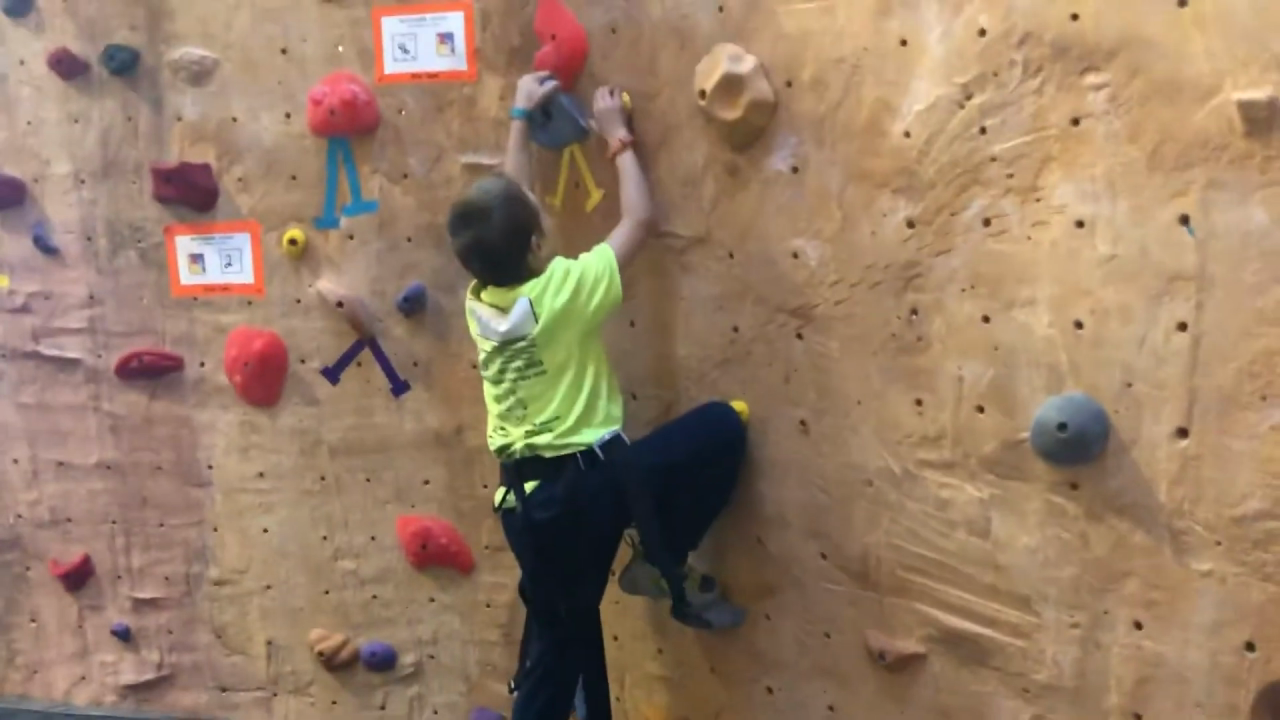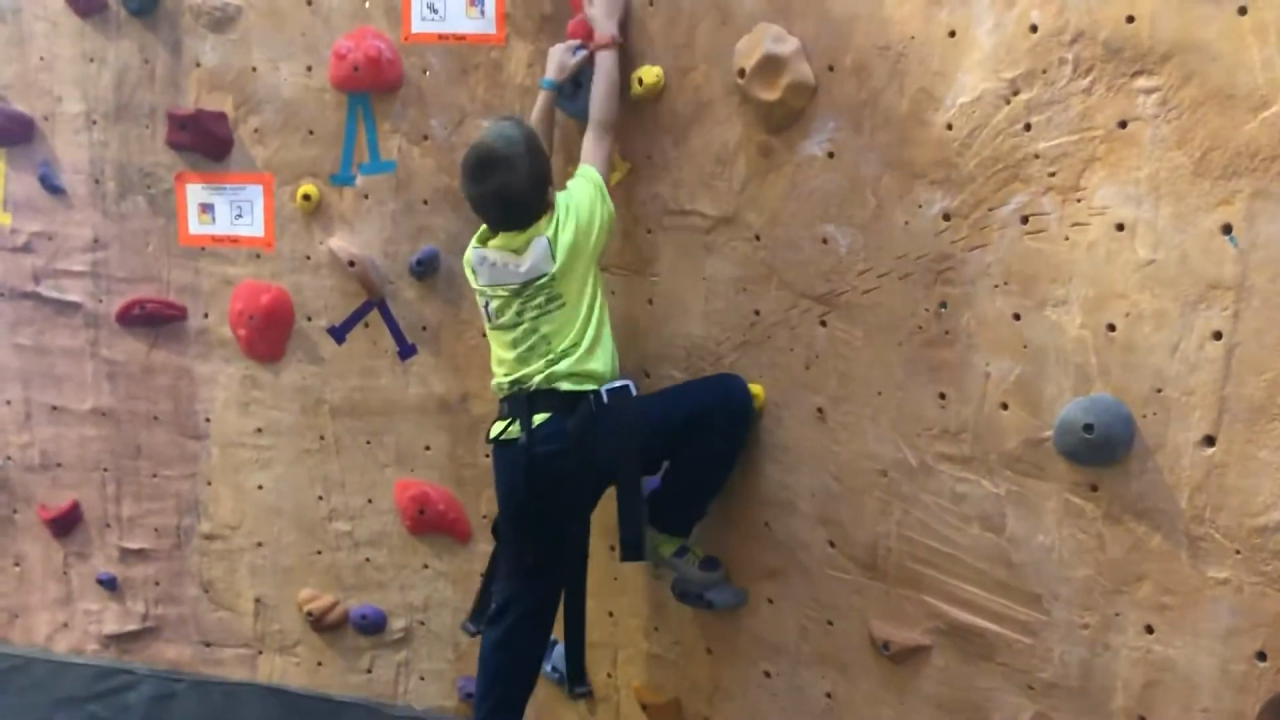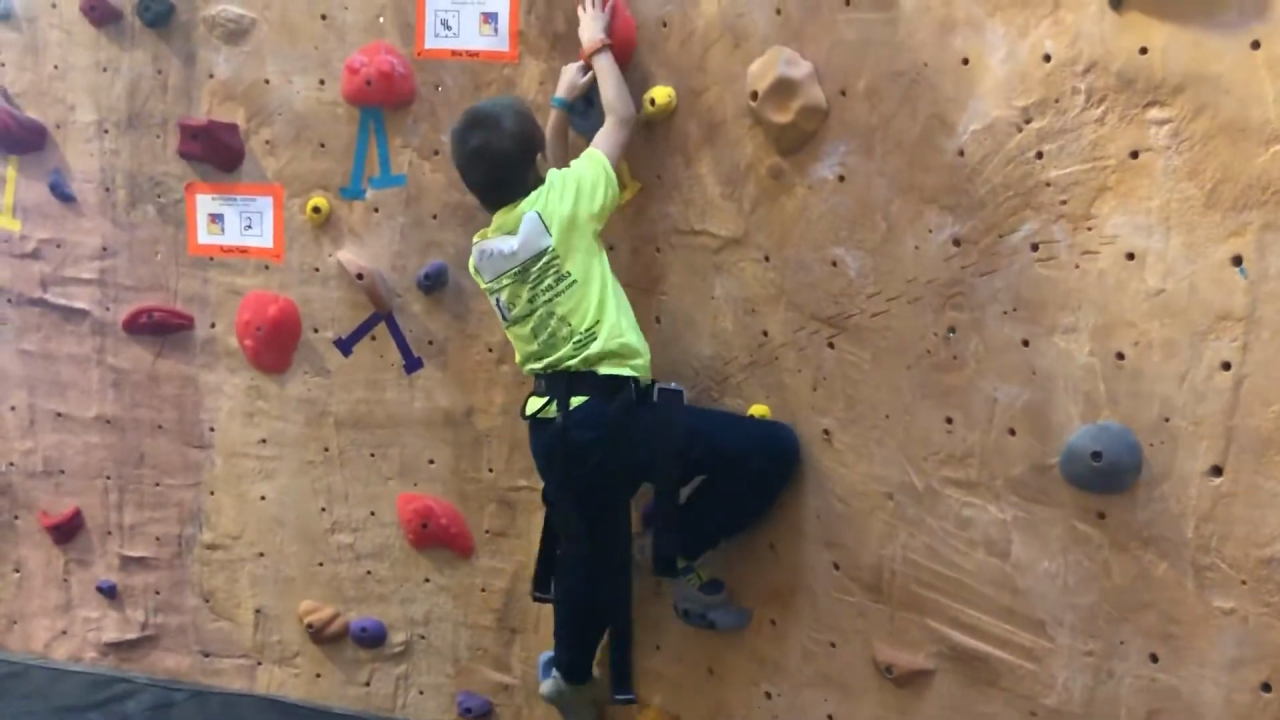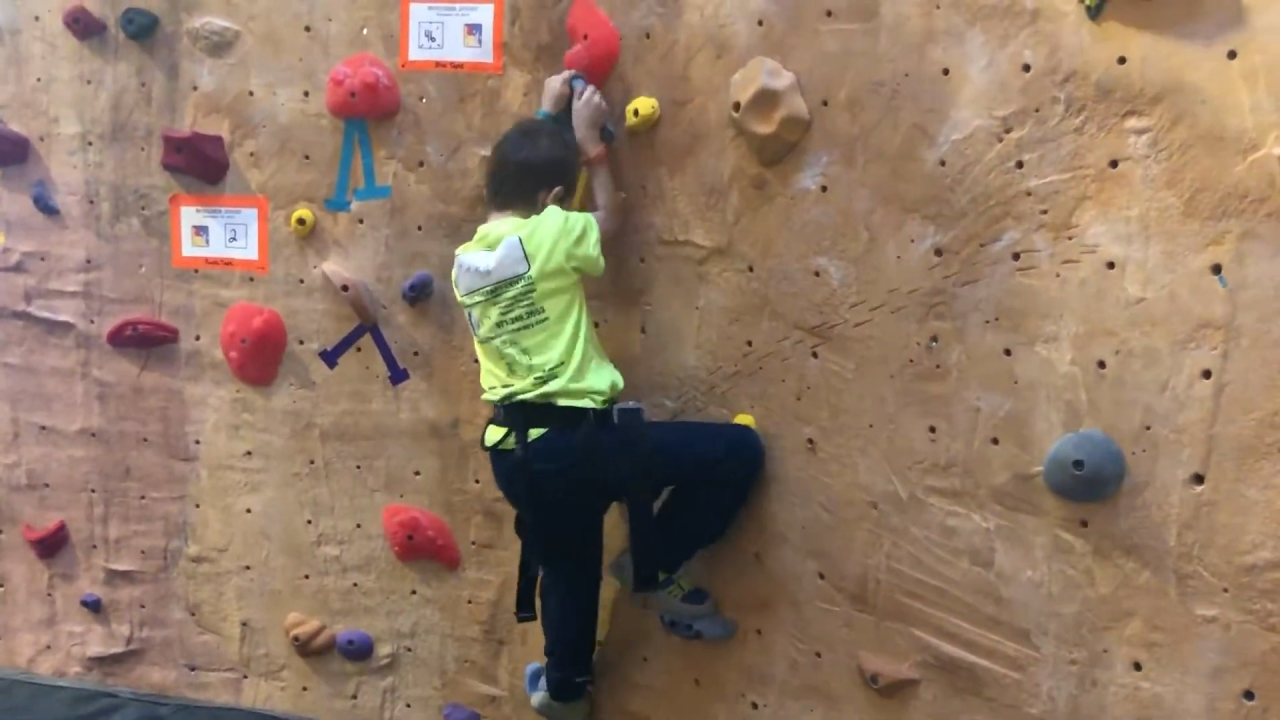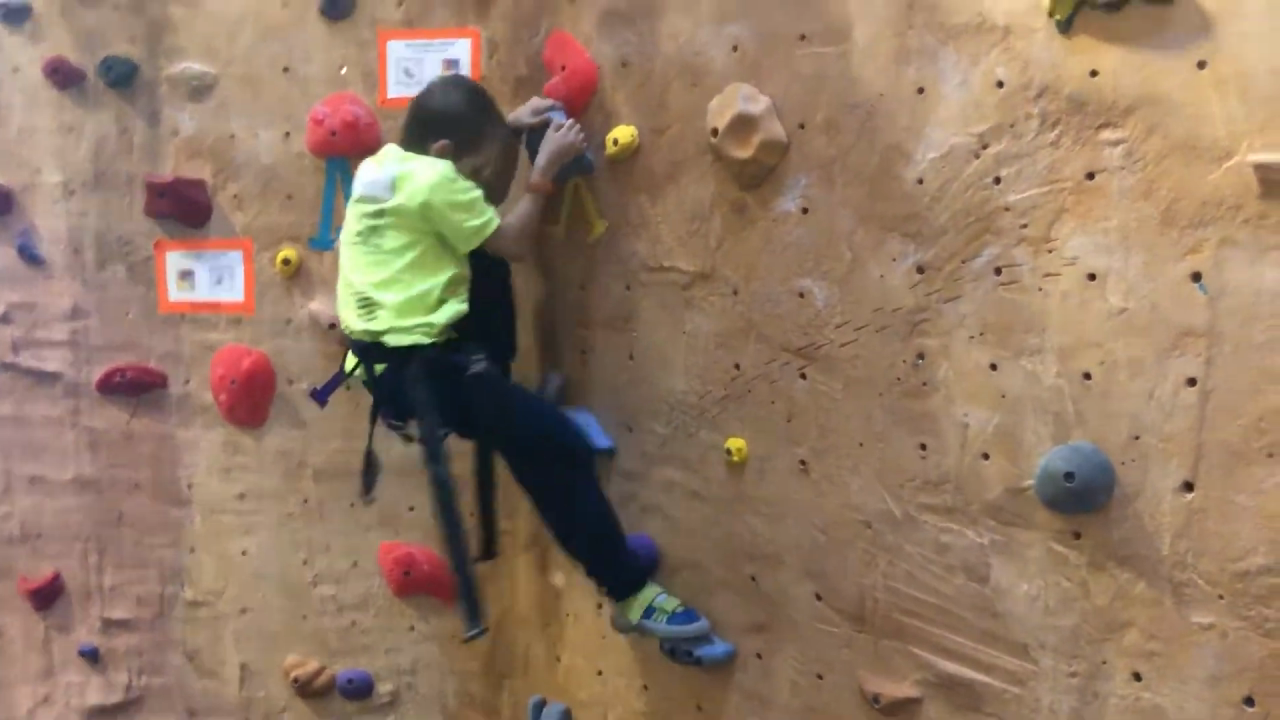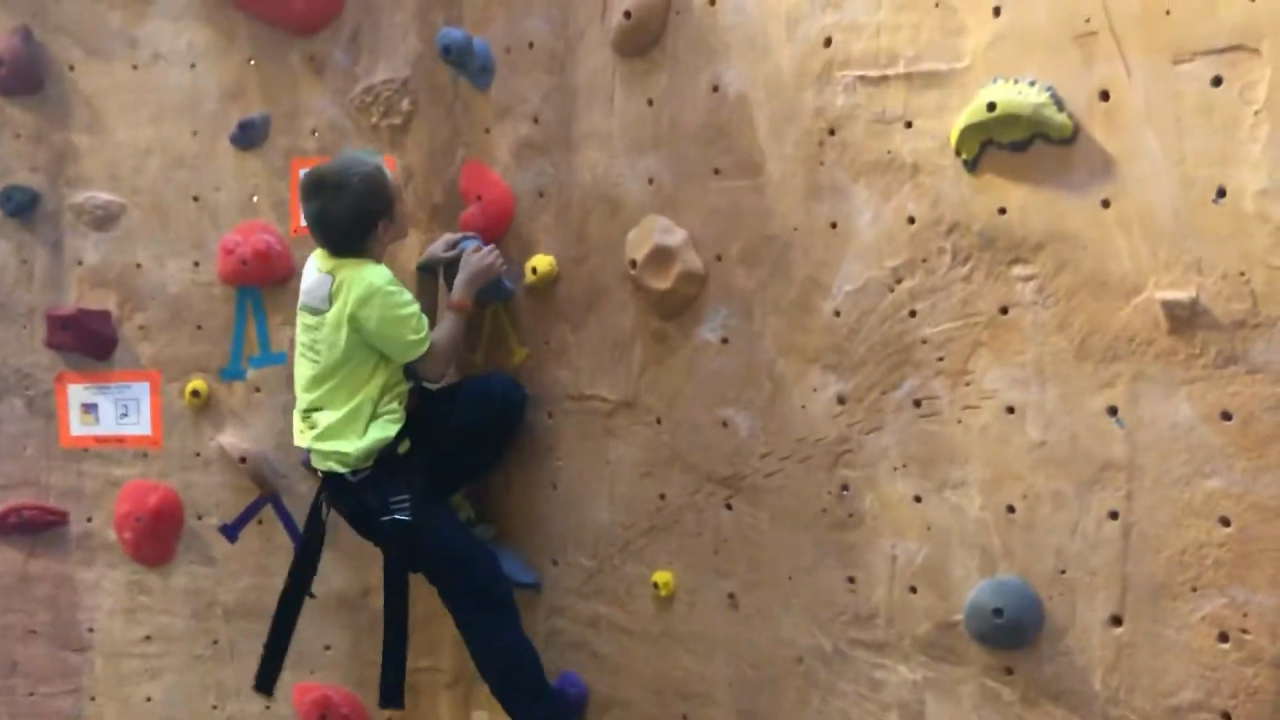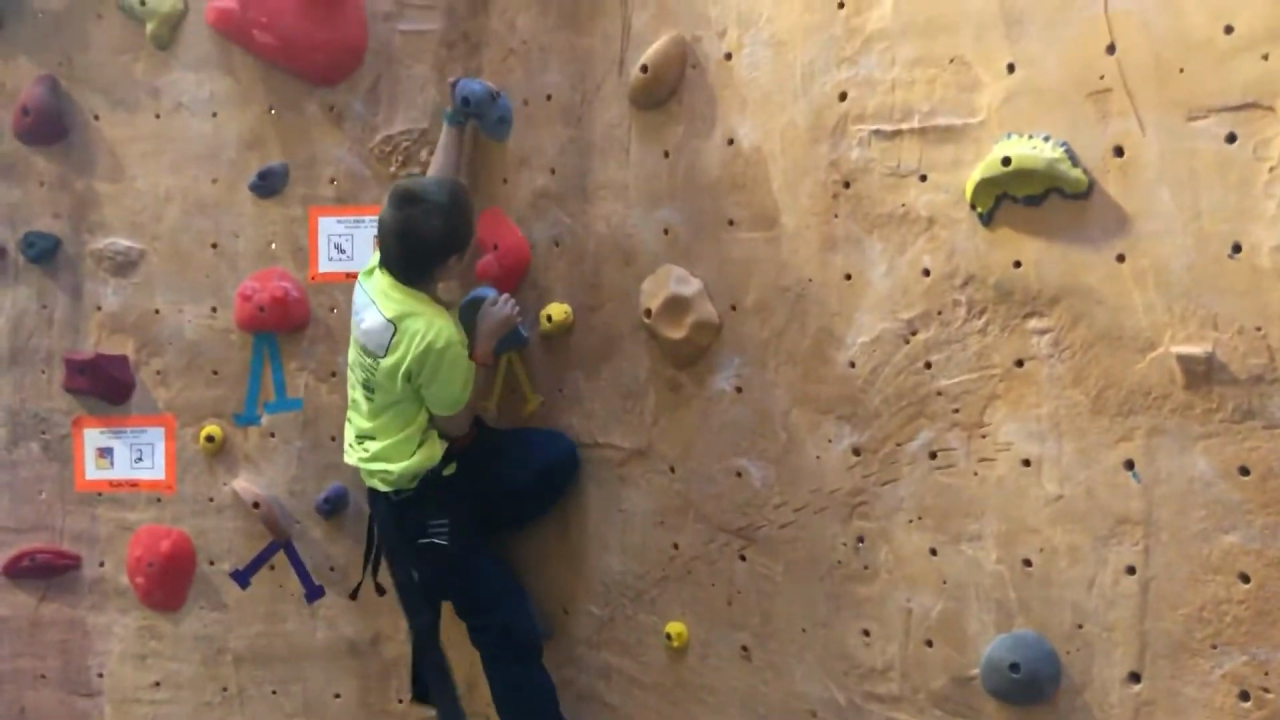
dt=0.7s
person 1, frame 1
left shoulder: (478, 301)
right shoulder: (564, 288)
left elbow: (502, 204)
right elbow: (640, 217)
left wrist: (520, 118)
right wrist: (617, 134)
left hip: (525, 499)
right hip: (585, 483)
left knee: (554, 644)
right knee: (720, 427)
right ankle: (660, 566)
person 1, frame 2
left shoulder: (479, 255)
right shoulder: (572, 224)
left elbow: (511, 186)
right elbow: (602, 126)
left wrist: (549, 87)
left hip: (520, 442)
right hip: (588, 427)
left knee: (522, 595)
right knee: (727, 399)
right ankle: (664, 532)
person 1, frame 3
left shoulder: (484, 250)
right shoulder: (561, 203)
right elbow: (621, 122)
left wrist: (560, 103)
left hip: (552, 425)
right hip: (613, 413)
left knee: (583, 552)
right knee: (773, 449)
right ankle: (676, 552)
person 1, frame 4
left shoulder: (467, 259)
right shoulder: (548, 235)
left elbow: (520, 177)
right elbow: (609, 222)
left wrist: (546, 122)
right wrist: (588, 138)
left hip: (514, 450)
right hip: (577, 440)
left knee: (566, 567)
right knee: (738, 451)
right ankle: (650, 567)
person 1, frame 5
left shoulder: (381, 163)
right shoulder: (435, 180)
left elbow: (482, 203)
right elbow: (510, 242)
left wrist: (510, 137)
right wrist: (546, 167)
left hip: (389, 351)
right hip: (418, 363)
left knee: (484, 269)
right knee: (559, 450)
left ankle: (500, 394)
right ankle: (630, 593)
person 1, frame 6
left shoulder: (328, 261)
right shoulder: (370, 286)
right elbow: (435, 360)
left wrist: (430, 272)
right wrist: (464, 288)
left hip: (377, 437)
right hip: (369, 473)
left knee: (502, 397)
right knee: (480, 583)
left ankle: (431, 505)
person 1, frame 7
left shoulder: (378, 275)
right shoulder: (434, 333)
left elbow: (430, 196)
right elbow: (458, 425)
left wrist: (456, 120)
right wrist: (484, 343)
left hip: (395, 468)
right hip: (419, 495)
left knee: (555, 455)
right knee: (508, 630)
left ankle: (467, 557)
